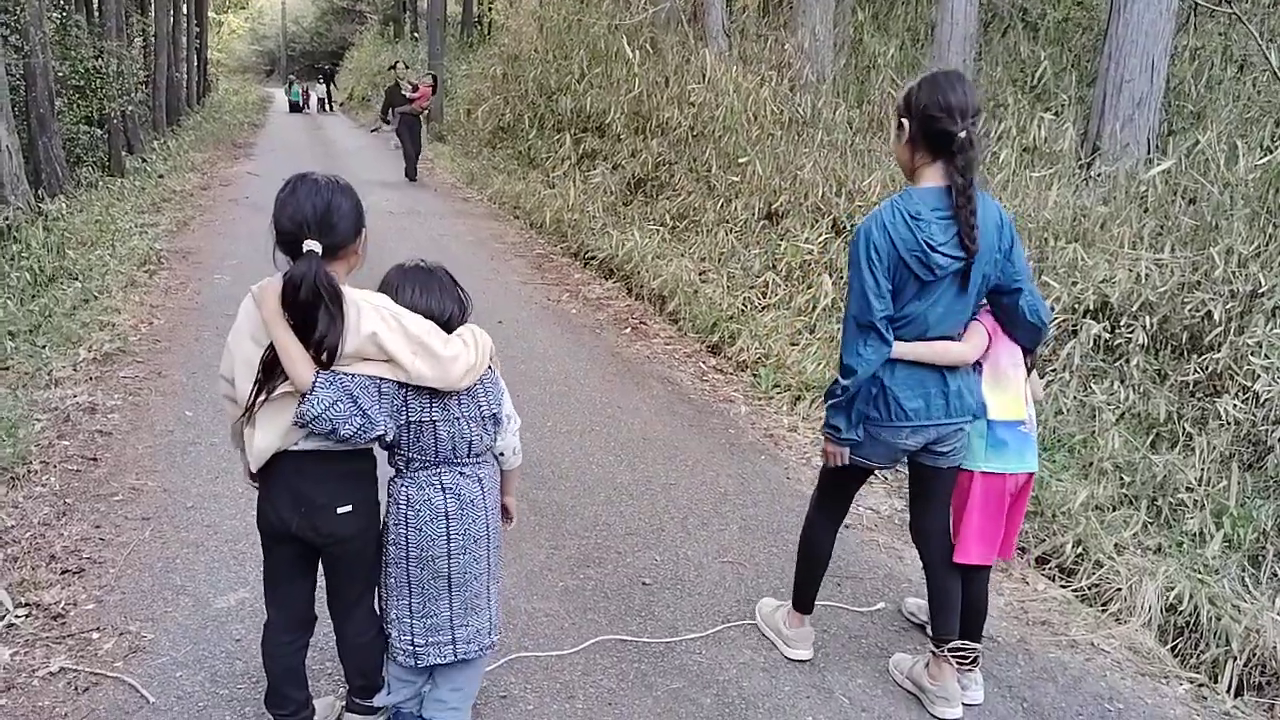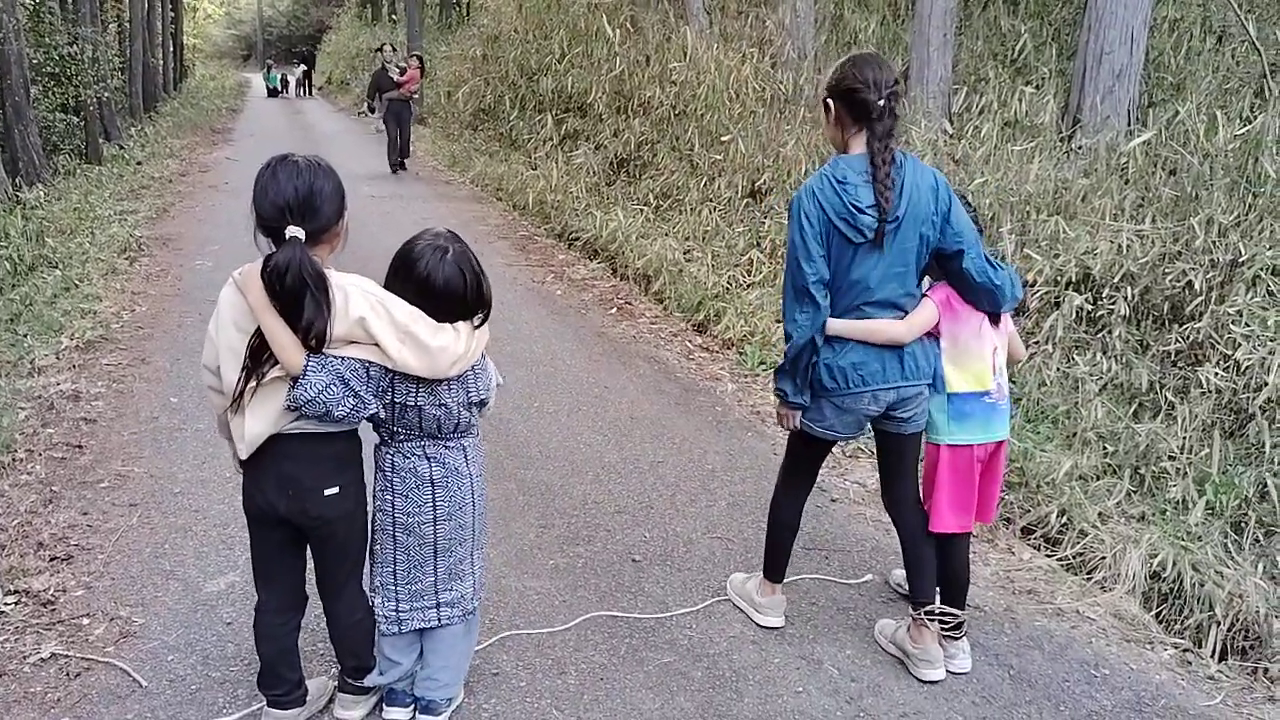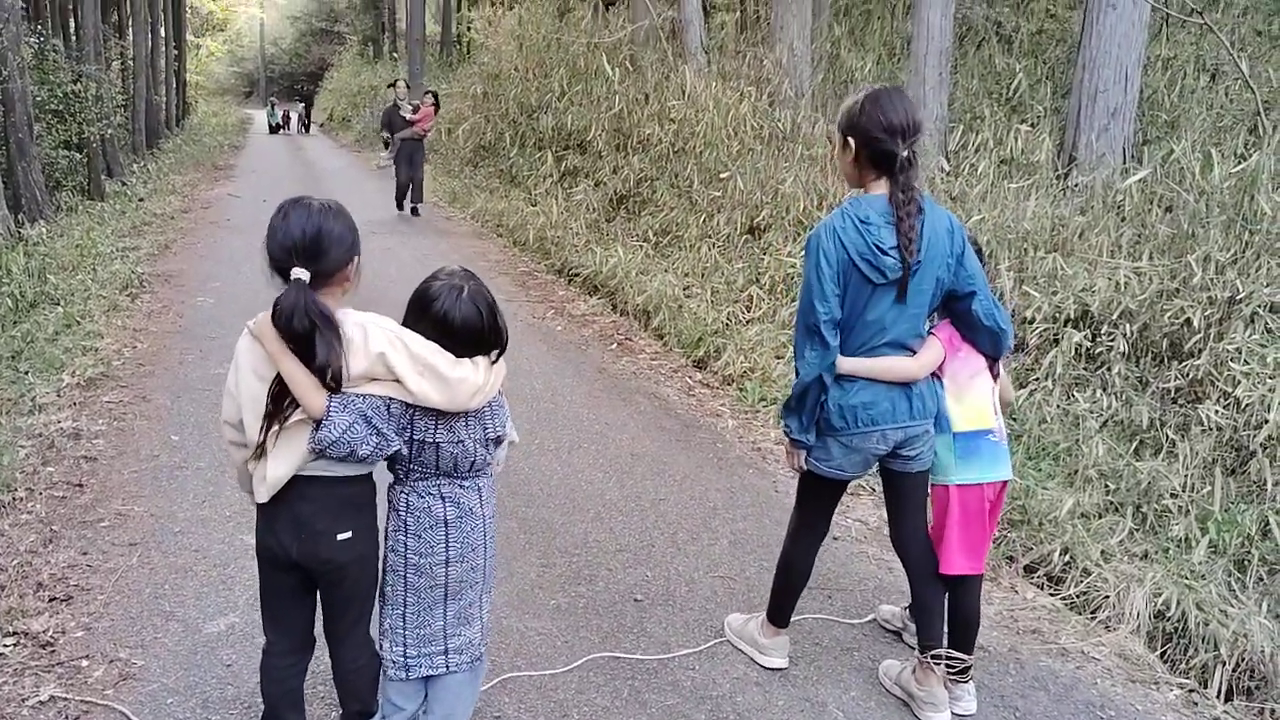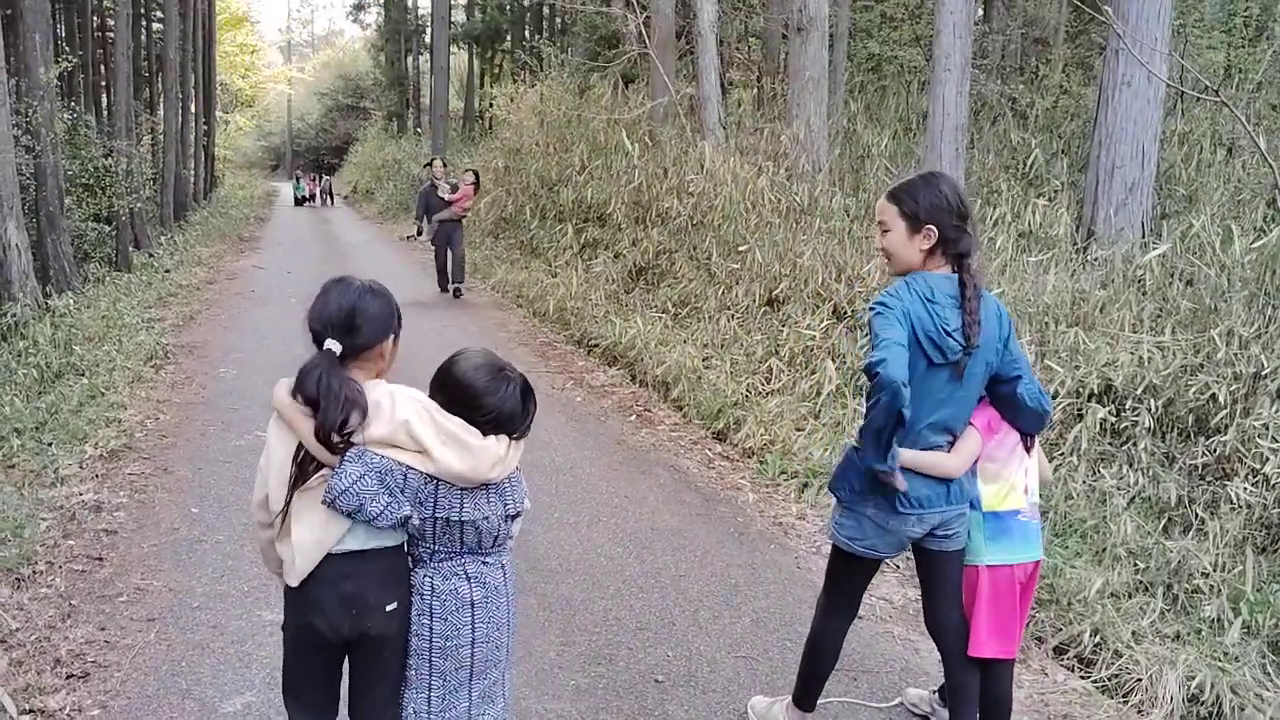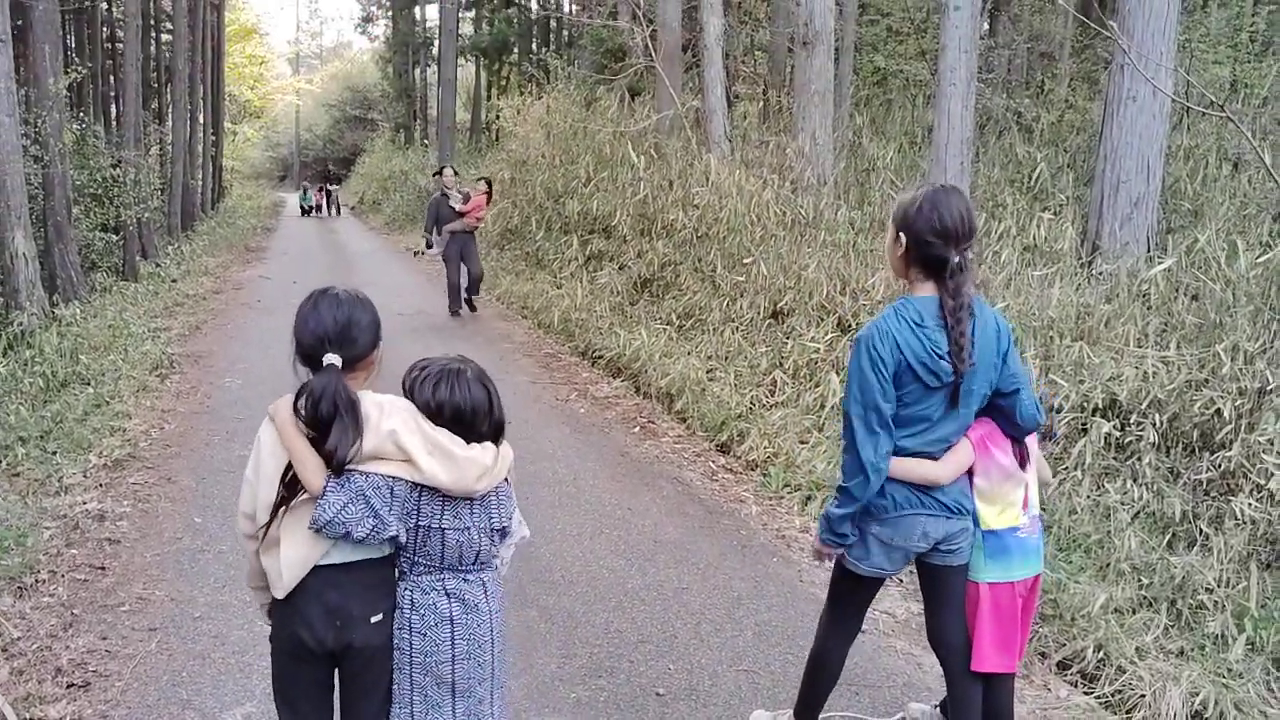
dt=1s
person 1, frame 1
left shoulder: (882, 225)
right shoulder: (992, 219)
left elbow: (866, 338)
right elbow: (1025, 311)
left wrist: (842, 423)
right wrist: (1023, 350)
left hip: (888, 407)
right hip: (951, 408)
left knee: (826, 510)
right knee: (934, 530)
left ankle: (798, 622)
person 1, frame 2
left shoulder: (815, 196)
right shoulder: (930, 186)
left elbow: (806, 304)
right elbow: (975, 270)
left wrist: (791, 387)
right wrist: (1011, 293)
left hip: (840, 375)
right hip: (909, 372)
left knee: (795, 480)
right knee: (904, 494)
left ankle: (768, 592)
right ankle: (924, 633)
person 1, frame 3
left shoulder: (834, 233)
right shoulder: (942, 227)
left elbow: (817, 341)
right elbow: (983, 317)
left wrist: (799, 424)
right wrist: (996, 360)
left hip: (848, 414)
right hip: (914, 411)
left knee: (808, 524)
right knee: (914, 533)
left ankle: (772, 634)
person 1, frame 4
left shoulder: (898, 302)
right shoulder: (990, 311)
left elbow: (890, 383)
right elbow: (1030, 404)
left wrist: (878, 459)
left hip: (886, 495)
right hip: (951, 494)
left knee: (836, 607)
right knee: (948, 618)
person 1, frame 5
left shoulder: (883, 335)
right shoulder: (991, 325)
left elbow: (867, 445)
right elbow: (1025, 417)
left wrist: (836, 524)
left hip: (888, 511)
right hip: (953, 508)
left knee: (840, 623)
right knee: (953, 635)
person 2, frame 1
left shoulder: (258, 305)
right shoulder: (370, 316)
left elbow: (233, 389)
right elbow: (454, 364)
left wrist: (255, 455)
right wrist: (478, 340)
left hip: (277, 485)
right hip: (344, 487)
left knee: (285, 611)
right knee: (355, 607)
person 2, frame 2
left shoulder: (238, 293)
right shoulder: (354, 300)
left elbow: (216, 380)
right elbow: (441, 352)
right wrist: (475, 330)
left hip: (263, 469)
right hip: (330, 468)
left knee: (276, 593)
right knee: (344, 588)
person 2, frame 3
left shoulder: (255, 339)
right shoulder: (373, 339)
left elbow: (236, 431)
right elbow: (462, 385)
right wrist: (494, 366)
left hip: (278, 514)
right hip: (345, 511)
left knee: (284, 640)
right knee: (350, 635)
person 2, frame 4
right shoulder: (401, 410)
left elbow: (266, 509)
right elbow: (482, 460)
left wrist: (289, 569)
right wrist: (510, 443)
left hip: (312, 586)
right hip: (382, 583)
person 2, frame 5
left shoulder: (278, 424)
right shoulder: (391, 420)
left elbow: (253, 522)
right elbow: (469, 472)
left wrist: (266, 594)
right wrist: (500, 453)
left hip: (299, 599)
right hip: (369, 595)
person 3, frame 1
left shoulder: (388, 386)
right shoulder: (484, 378)
left elbow: (312, 384)
right elbow: (508, 449)
left wrist: (273, 315)
right wrist: (508, 495)
left hip: (414, 517)
right hip: (475, 516)
left knee: (410, 613)
right knee: (468, 616)
person 3, frame 2
left shoulder: (379, 364)
right shoulder: (473, 362)
left elbow: (302, 367)
left wrist: (257, 298)
left hip: (399, 489)
right hip: (457, 487)
left knee: (397, 584)
right knee: (453, 586)
person 3, frame 3
left shoulder: (398, 402)
right shoulder: (491, 401)
left elbow: (323, 408)
right elbow: (494, 458)
left wrist: (274, 343)
left hip: (414, 530)
right hip: (470, 534)
left knee: (406, 628)
right knee: (461, 629)
person 3, frame 4
left shoulder: (418, 478)
right shoulder: (508, 473)
left elbow: (343, 465)
left wrist: (287, 404)
left hip: (439, 610)
right hip: (491, 606)
person 3, frame 5
left shoulder: (403, 489)
right shoulder: (495, 485)
left elbow: (322, 486)
right elbow: (503, 546)
left wrist: (283, 418)
left hip: (423, 622)
right hip: (479, 616)
person 4, frame 1
left shoulder: (983, 321)
left elbow: (964, 352)
right elbow: (1036, 390)
left wrist: (893, 348)
left hip: (988, 456)
right hip: (1019, 453)
left knee: (975, 555)
right knee: (974, 548)
left ankle: (967, 669)
person 4, frame 2
left shoulder: (944, 295)
left elbow: (902, 332)
right elbow: (1018, 353)
left wrist: (830, 325)
left hip: (957, 427)
right hip: (992, 420)
left knee: (951, 525)
right knee: (953, 518)
left ankle: (952, 638)
right ankle: (928, 575)
person 4, frame 3
left shoulder: (946, 333)
left elbow: (914, 368)
right elbow: (1007, 395)
left wrist: (841, 363)
left hip: (963, 466)
right hip: (991, 460)
left knee: (963, 567)
right knee: (947, 551)
left ankle: (958, 681)
right ankle: (920, 617)
person 4, frame 4
left shoulder: (984, 416)
left elbow: (954, 465)
right elbow: (1044, 473)
left hip: (996, 548)
right hip: (1025, 544)
left knee: (994, 647)
right knee: (983, 634)
person 4, frame 5
left shoulder: (980, 432)
left elbow: (940, 473)
right elbow: (1045, 476)
left hip: (994, 562)
right hip: (1026, 554)
left knee: (994, 662)
right knee: (983, 649)
